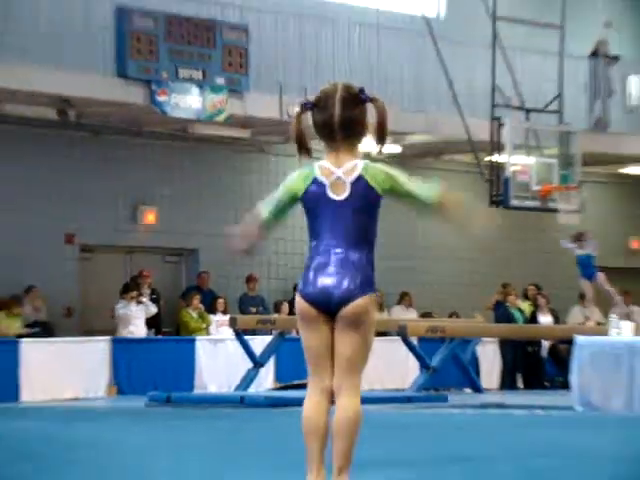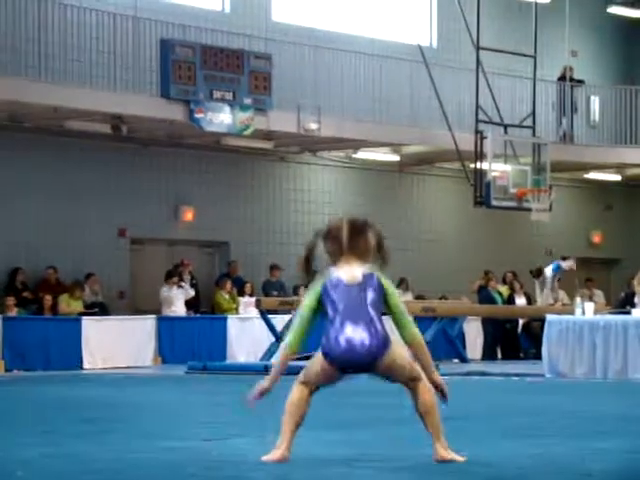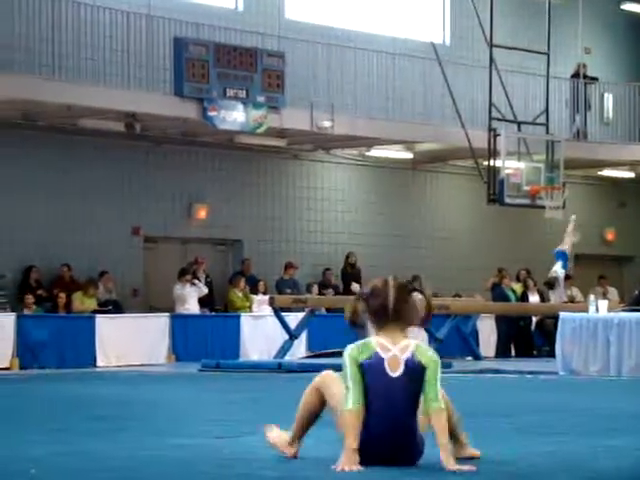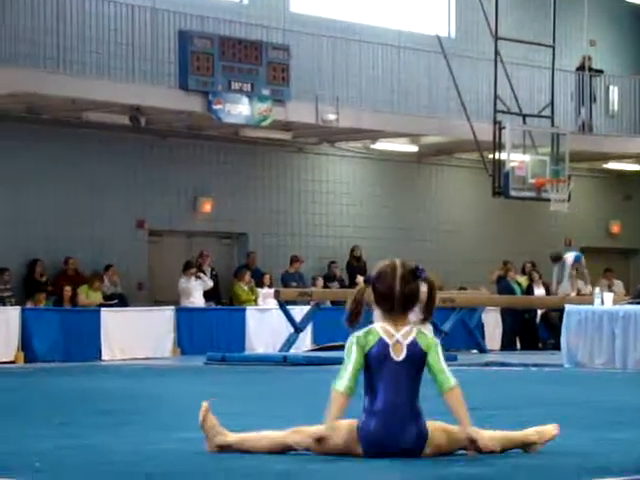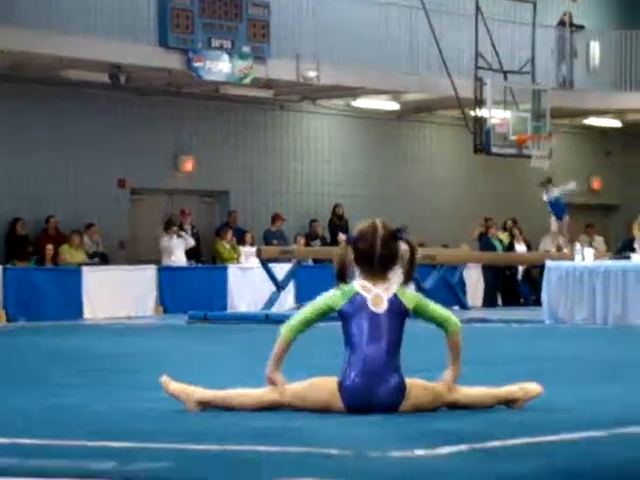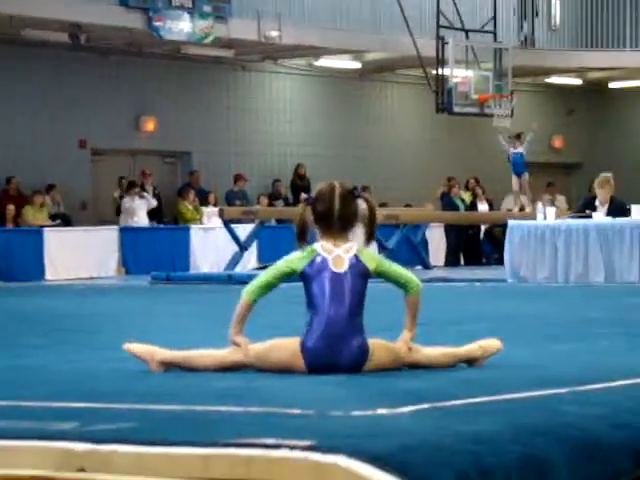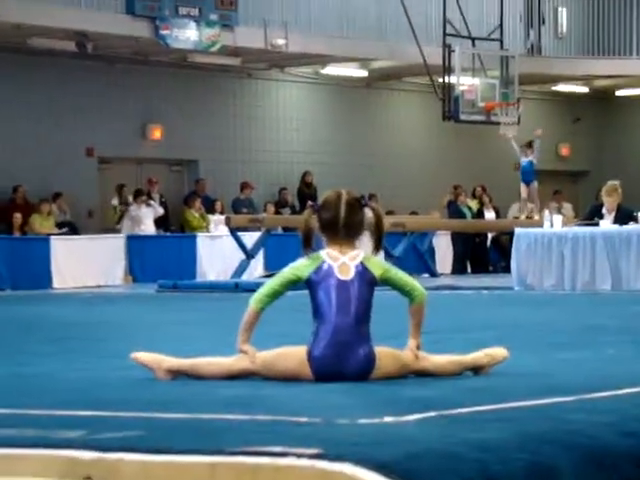
dt=0.5s
person 1, frame 1
left shoulder: (302, 178)
right shoulder: (377, 175)
left elbow: (265, 213)
right elbow: (431, 194)
left wrist: (246, 235)
right wrist: (470, 216)
left hip: (314, 285)
right hip: (356, 286)
left knee: (318, 389)
right knee: (347, 390)
person 1, frame 2
left shoulder: (321, 285)
right shoulder: (379, 281)
left elbow: (295, 335)
right elbow: (410, 331)
left wrist: (272, 379)
right wrist: (434, 374)
left hip: (337, 352)
right hip: (374, 349)
left knee: (304, 384)
right knee: (417, 378)
person 1, frame 3
left shoulder: (356, 352)
right shoulder: (426, 355)
left elbow: (353, 403)
right elbow: (436, 405)
left wrist: (350, 452)
right wrist: (447, 455)
left hip: (368, 451)
right hip: (409, 454)
left knee: (324, 379)
right knee: (433, 391)
left ankle: (290, 443)
right ankle: (459, 448)
person 1, frame 4
left shoulder: (363, 339)
right shoulder: (425, 341)
left elbow: (344, 386)
right elbow: (449, 385)
left wrist: (327, 430)
right wrist: (470, 432)
left hip: (371, 438)
right hip: (414, 440)
left knee: (293, 437)
right knee: (465, 436)
left ankle: (223, 438)
right ankle: (530, 436)
person 1, frame 5
left shoulder: (341, 295)
right shoulder: (406, 296)
left elbow: (291, 327)
right elbow: (452, 324)
left wrist: (273, 370)
right wrist: (453, 370)
left hip: (351, 392)
right hip: (393, 393)
left knee: (277, 395)
right knee: (449, 394)
left ankle: (200, 396)
right ankle: (513, 393)
person 1, frame 6
left shoulder: (303, 257)
right shoulder: (365, 257)
left elbow: (252, 289)
right elbow: (413, 284)
left wrist: (235, 333)
right wrist: (408, 332)
left hip: (313, 353)
right hip: (356, 354)
left knee: (240, 355)
right knee: (409, 354)
left ankle: (164, 357)
right ankle: (471, 352)
person 1, frame 7
left shoulder: (309, 264)
right shoulder: (372, 264)
left elbow: (260, 297)
right elbow: (417, 292)
left wrist: (243, 341)
right wrist: (414, 340)
left hip: (319, 361)
right hip: (363, 362)
left knee: (247, 363)
right knee: (418, 362)
left ankle: (171, 365)
right ankle: (478, 360)
